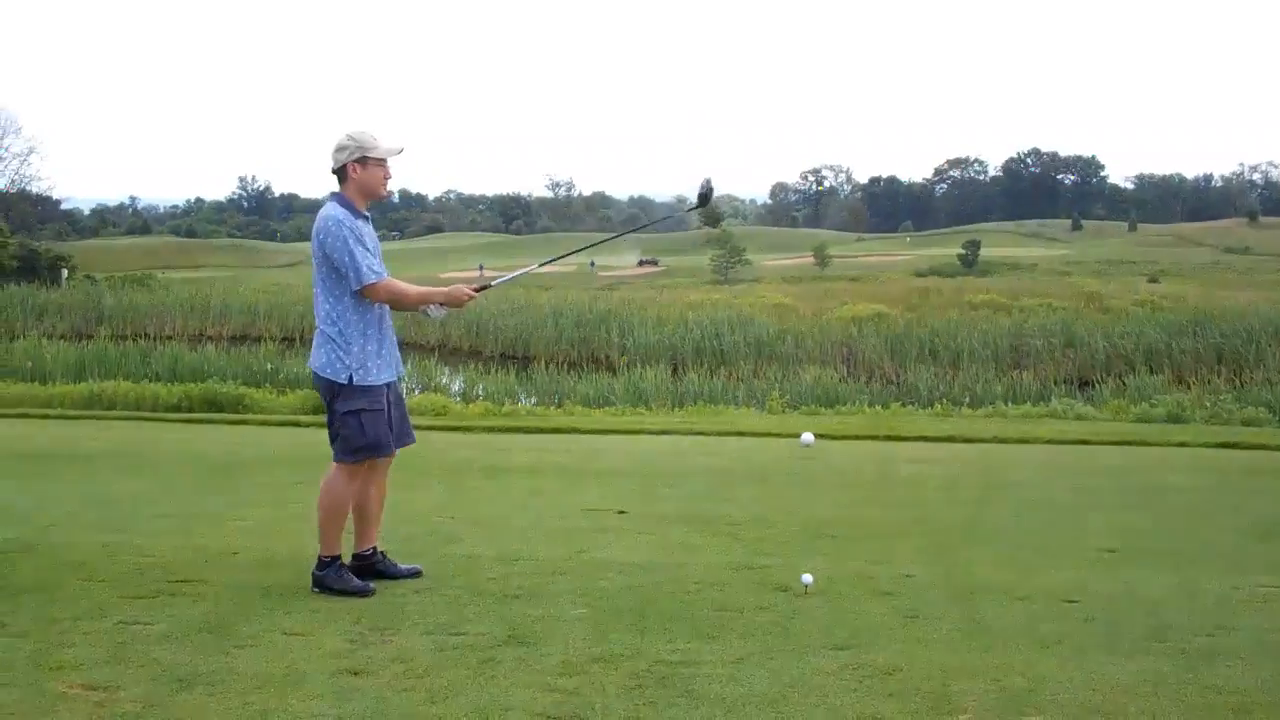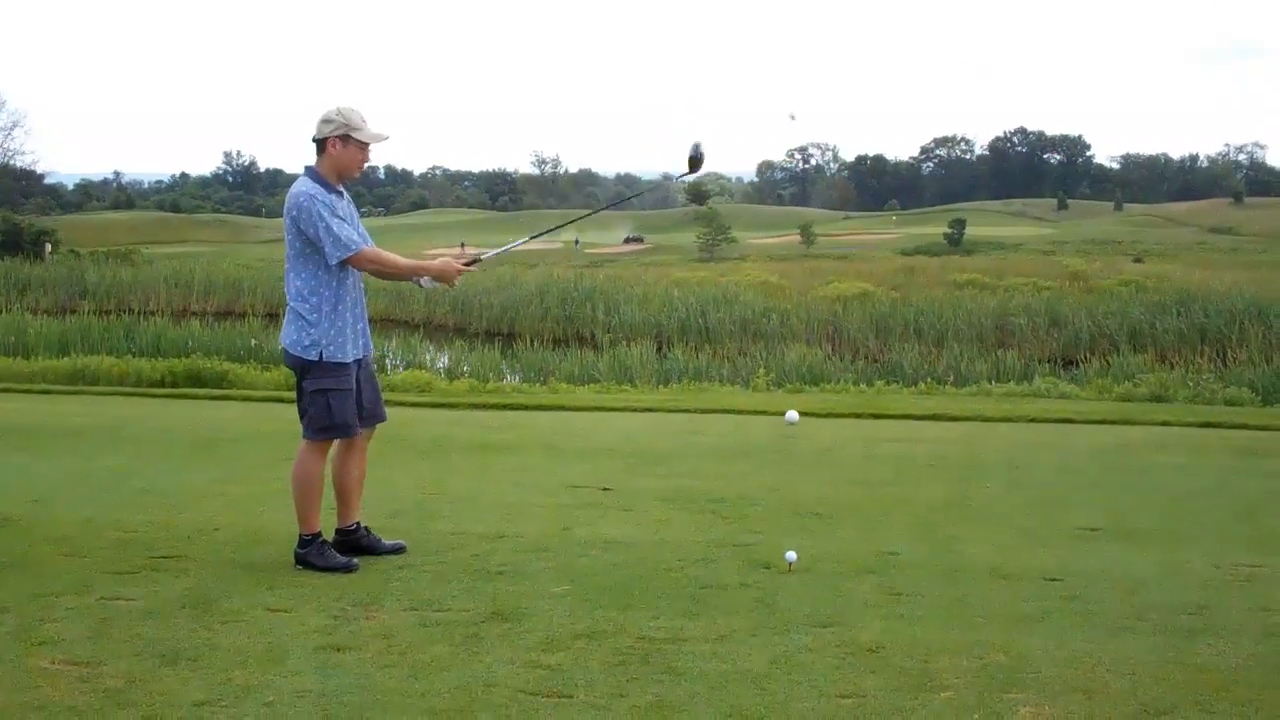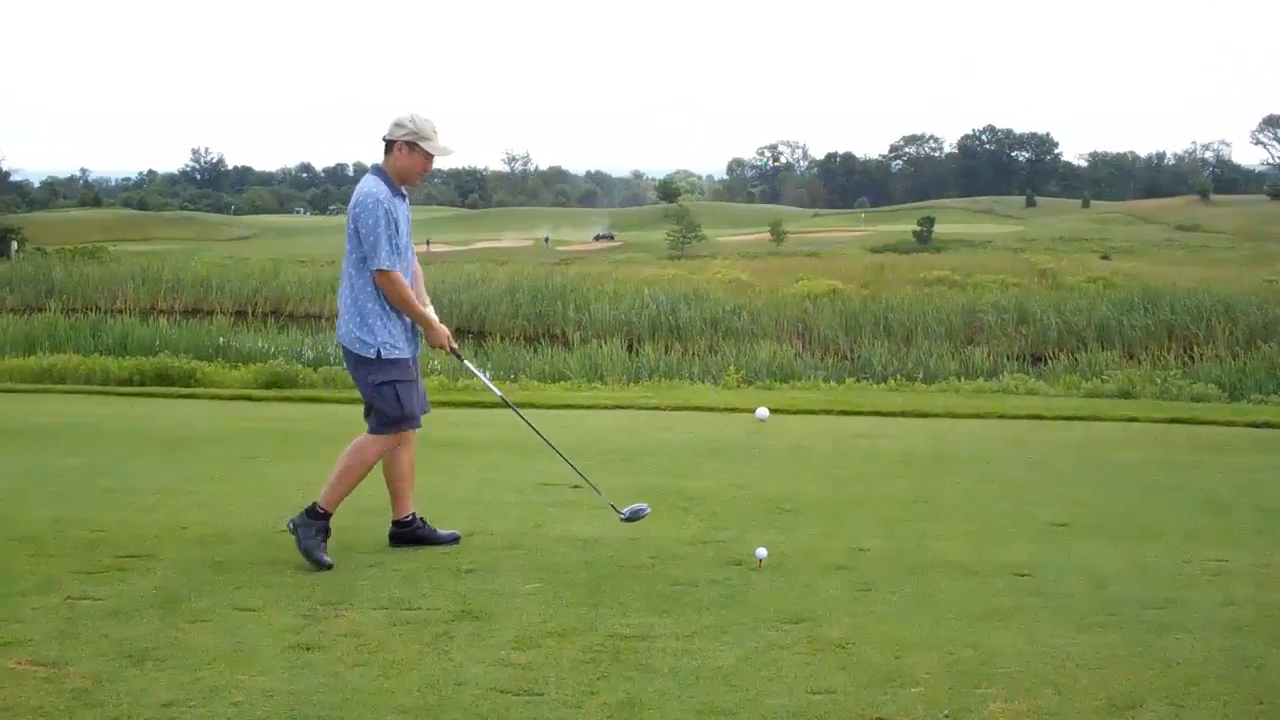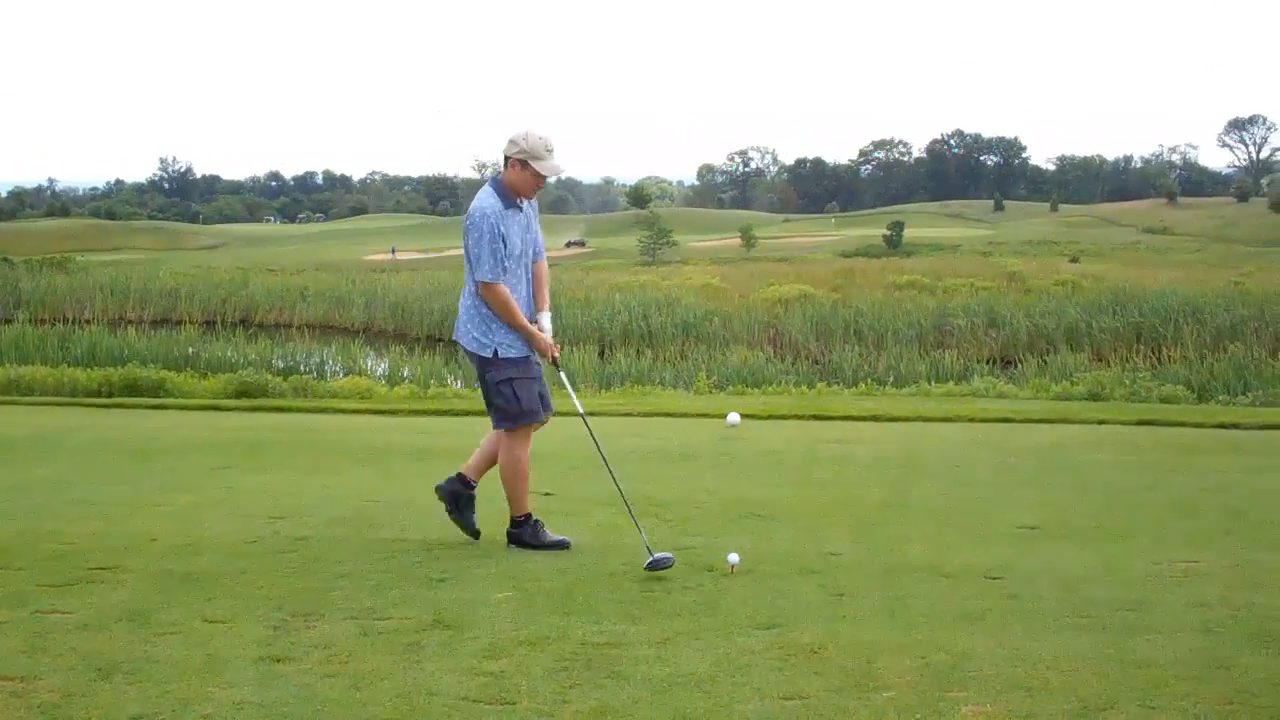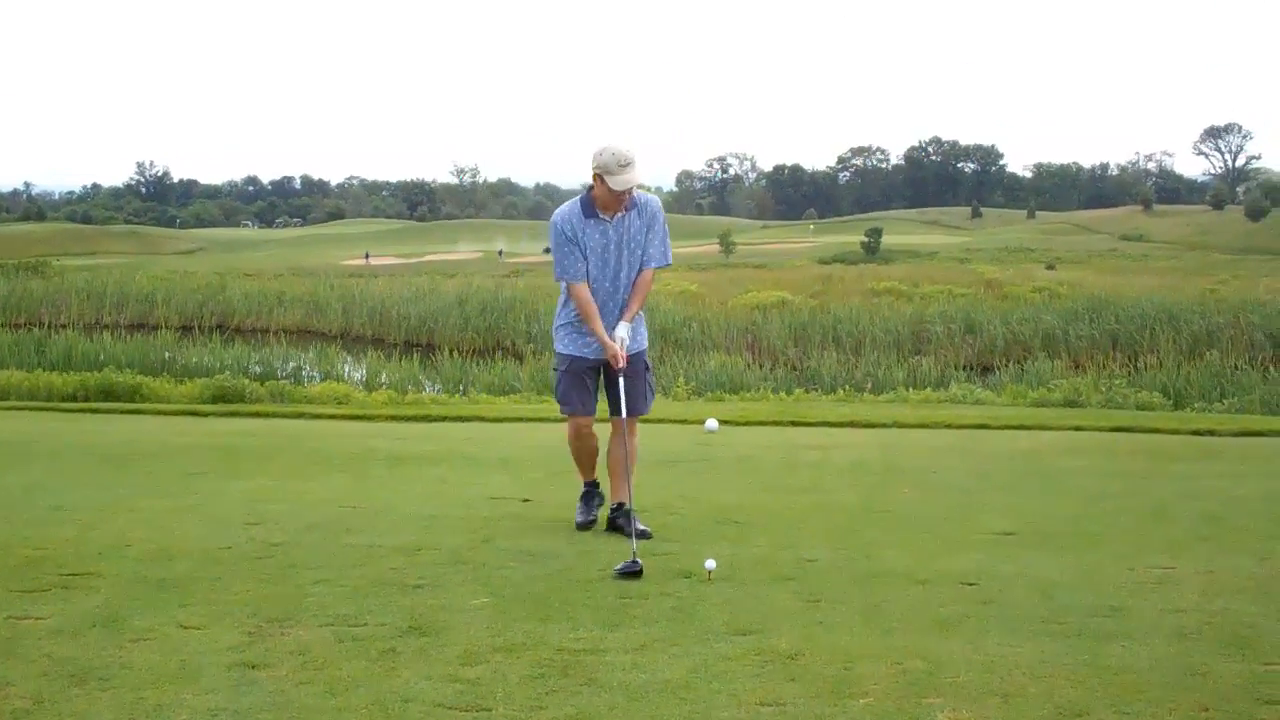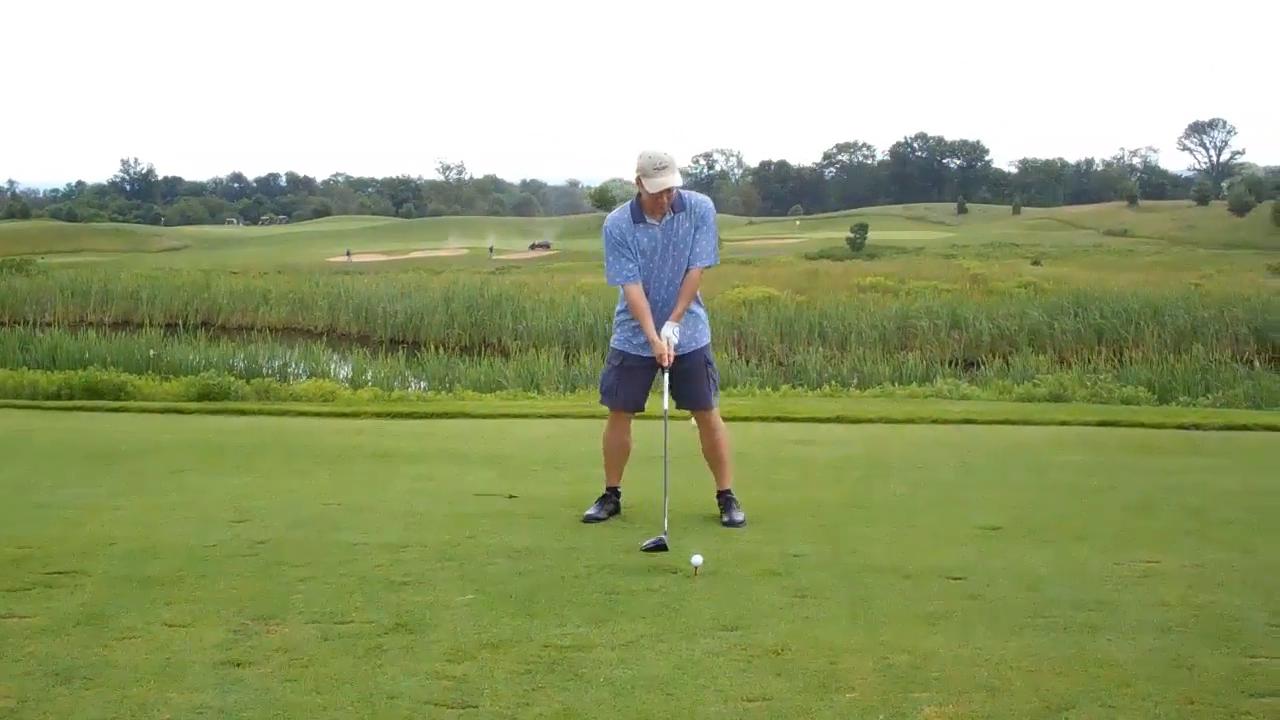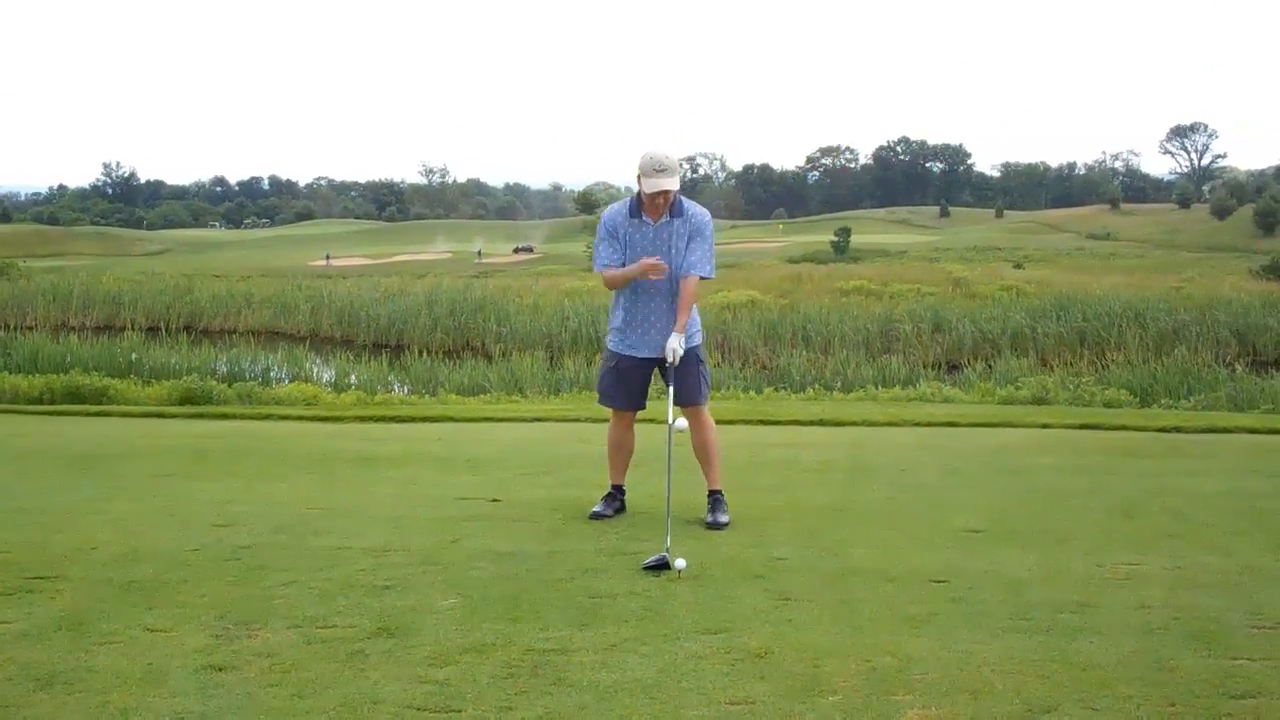
dt=0.7s
person 1, frame 1
left shoulder: (360, 221)
right shoulder: (334, 222)
left elbow: (384, 290)
right elbow: (377, 289)
left wrist: (430, 299)
right wrist: (441, 295)
left hip: (377, 364)
right hip: (350, 367)
left knee: (379, 459)
right knee: (350, 463)
left ankle: (366, 555)
right ankle: (327, 565)
person 1, frame 2
left shoulder: (339, 196)
right shoulder: (308, 197)
left elbow: (370, 260)
right elbow: (362, 258)
left wrist: (423, 271)
right wrist: (429, 268)
left hip: (352, 340)
right hip: (321, 343)
left knee: (359, 434)
right knee: (320, 440)
left ankle: (349, 531)
right ankle: (308, 542)
person 1, frame 3
left shoulder: (396, 195)
right shoulder: (373, 198)
right elbow: (384, 276)
left wrist: (429, 311)
right wrist: (427, 323)
left hip: (392, 335)
right hip: (377, 339)
left knee: (401, 431)
right knee: (389, 433)
left ankle: (405, 521)
right ankle: (314, 518)
person 1, frame 4
left shoulder: (526, 203)
right shoulder: (486, 212)
left elbow: (538, 260)
right elbow: (489, 287)
left wrist: (544, 317)
right wrist: (533, 335)
left hip: (512, 337)
right hip: (497, 340)
left knee: (529, 420)
right knee: (520, 427)
left ankle: (461, 485)
right ankle: (522, 524)
person 1, frame 5
left shoulder: (650, 208)
right shoulder: (565, 220)
left elbow: (648, 270)
right elbow: (577, 286)
left wrist: (624, 324)
right wrist: (604, 340)
left hip: (629, 335)
right hip: (578, 338)
left knee: (625, 423)
right knee: (580, 420)
left ankle: (619, 508)
right ankle: (590, 487)
person 1, frame 6
left shoulder: (700, 208)
right shoulder: (616, 225)
left elbow: (696, 270)
right elbow: (631, 287)
left wrist: (673, 323)
right wrist: (653, 338)
left hip: (689, 334)
right hip: (634, 337)
left knee: (707, 414)
right knee: (619, 415)
left ankle: (727, 496)
right ankle: (610, 495)
person 1, frame 7
left shoulder: (698, 218)
right shoulder: (614, 217)
left elbow: (691, 278)
right elbow: (607, 278)
left wrist: (678, 331)
right wrist: (635, 271)
left hip: (681, 334)
right hip: (627, 337)
left knee: (697, 411)
right knee: (621, 415)
left ankle: (716, 498)
right ankle: (616, 493)
